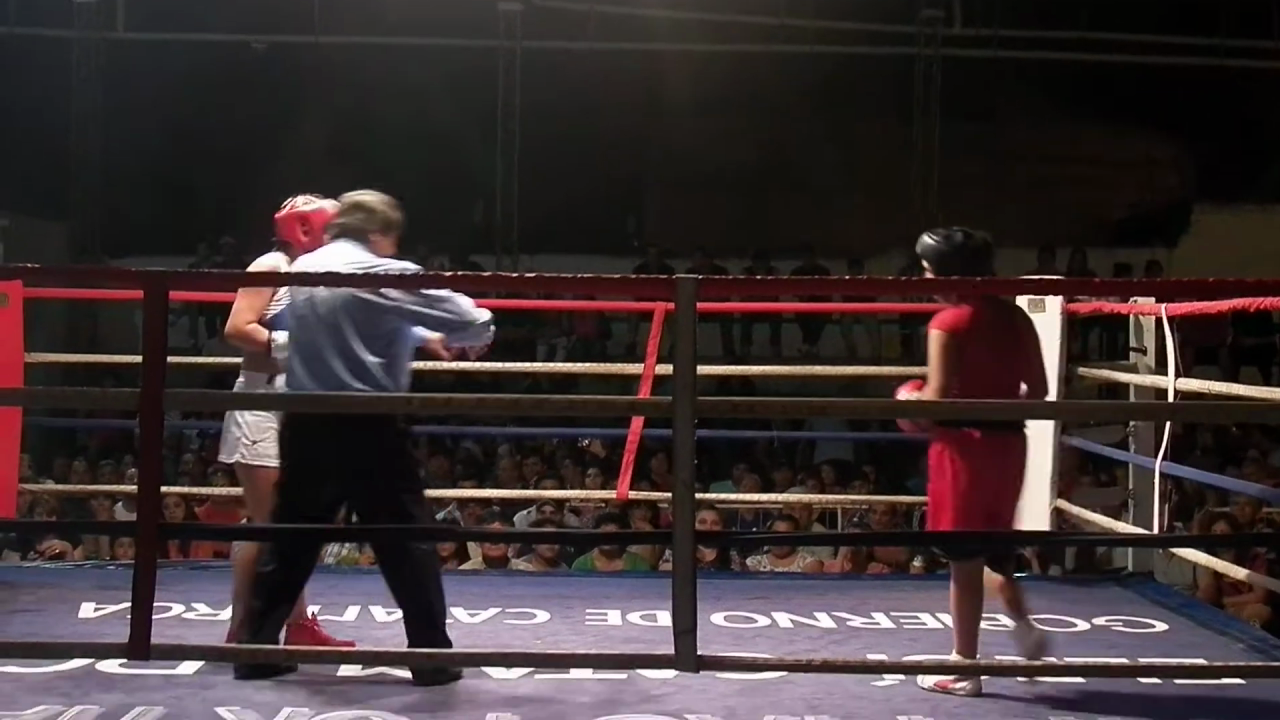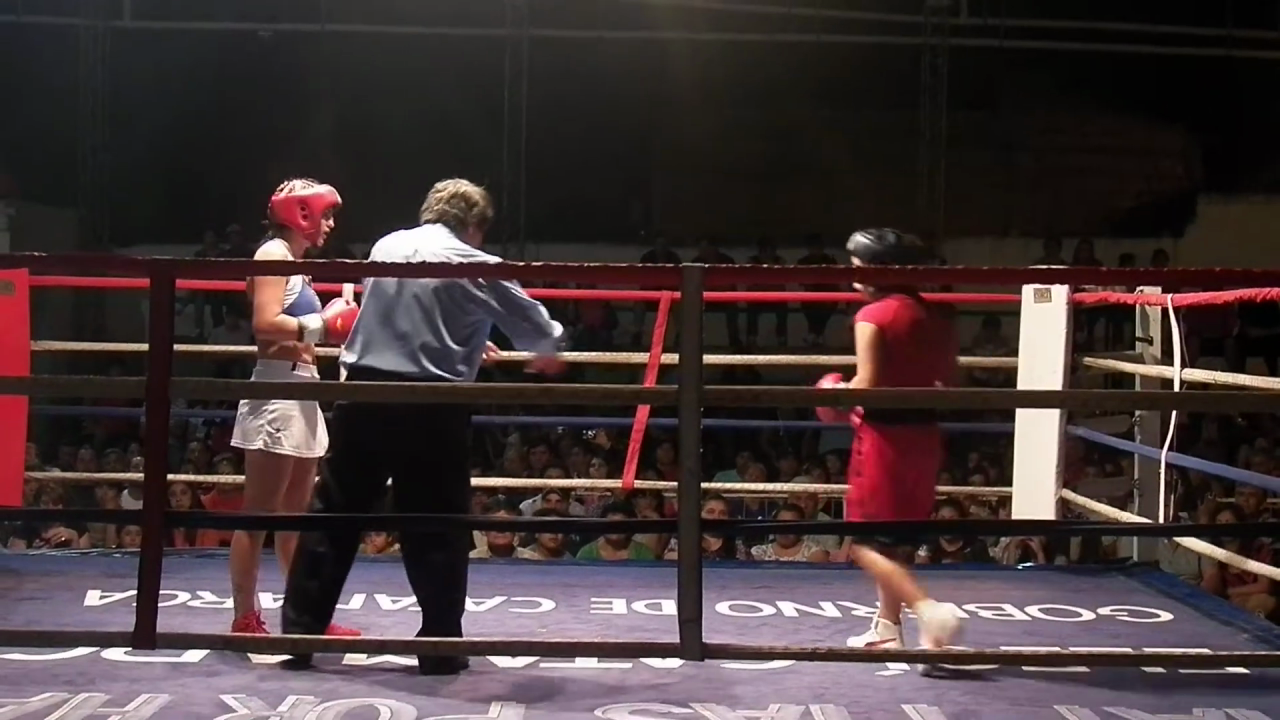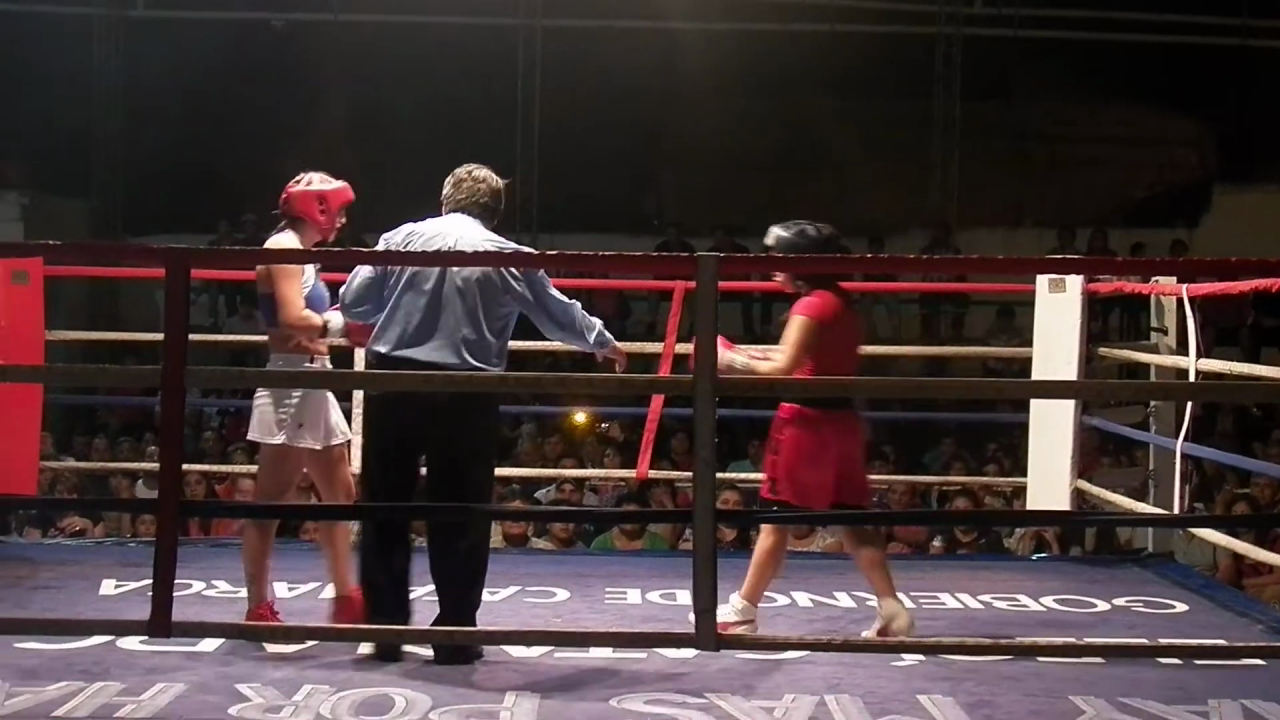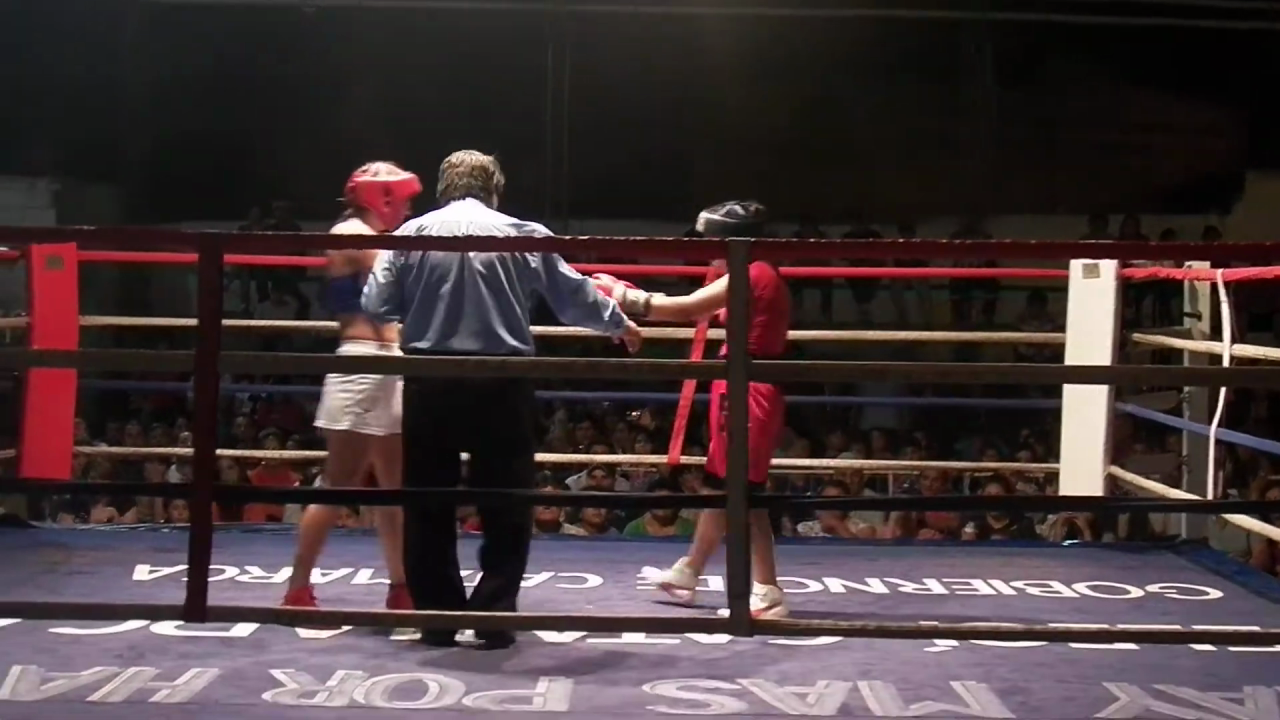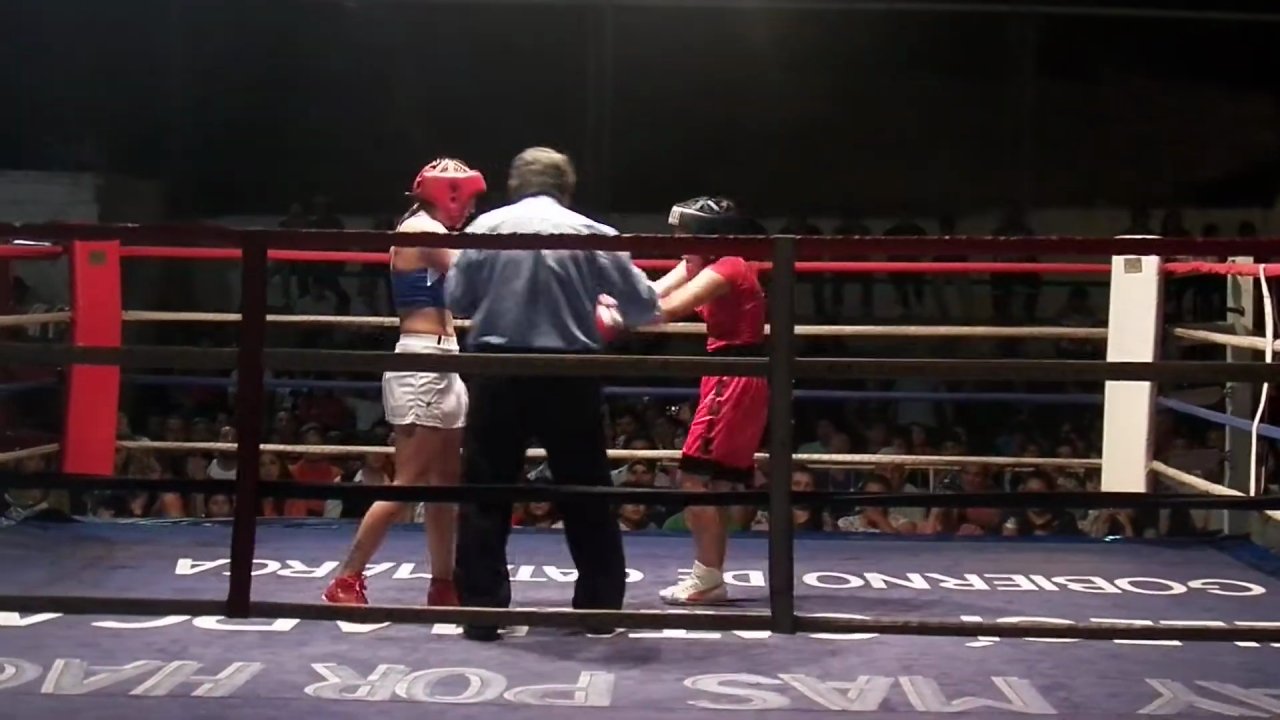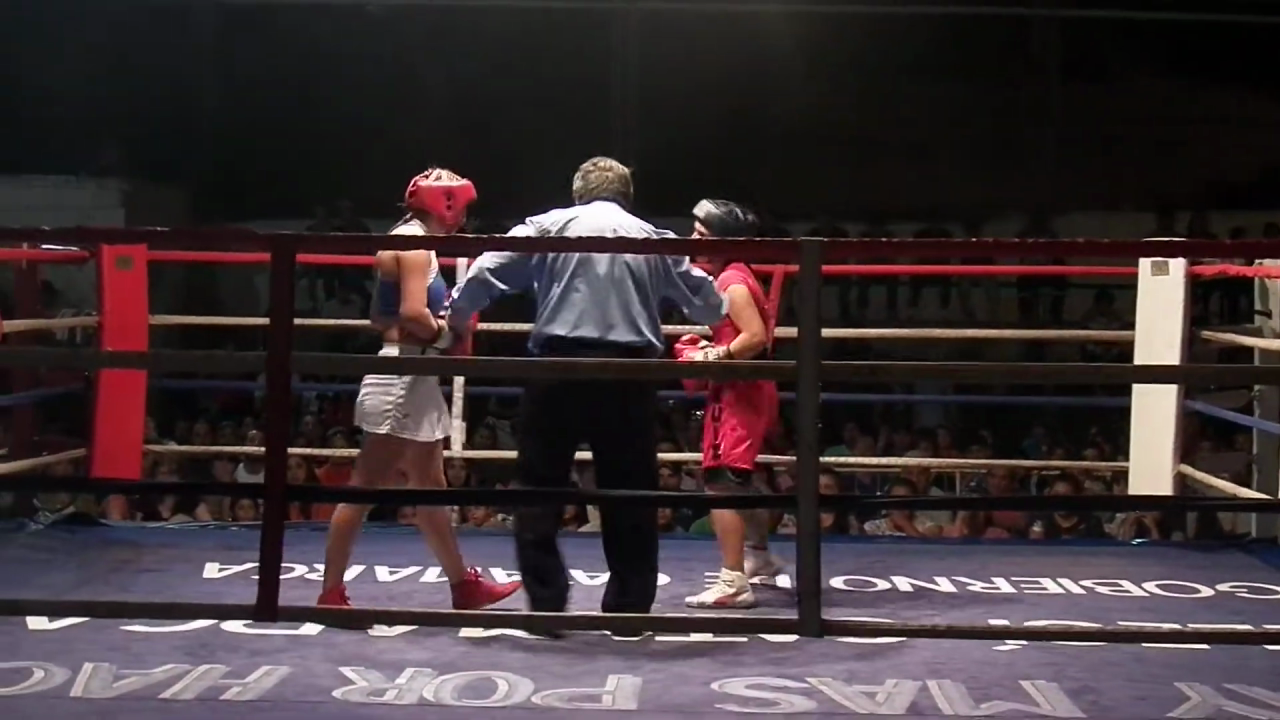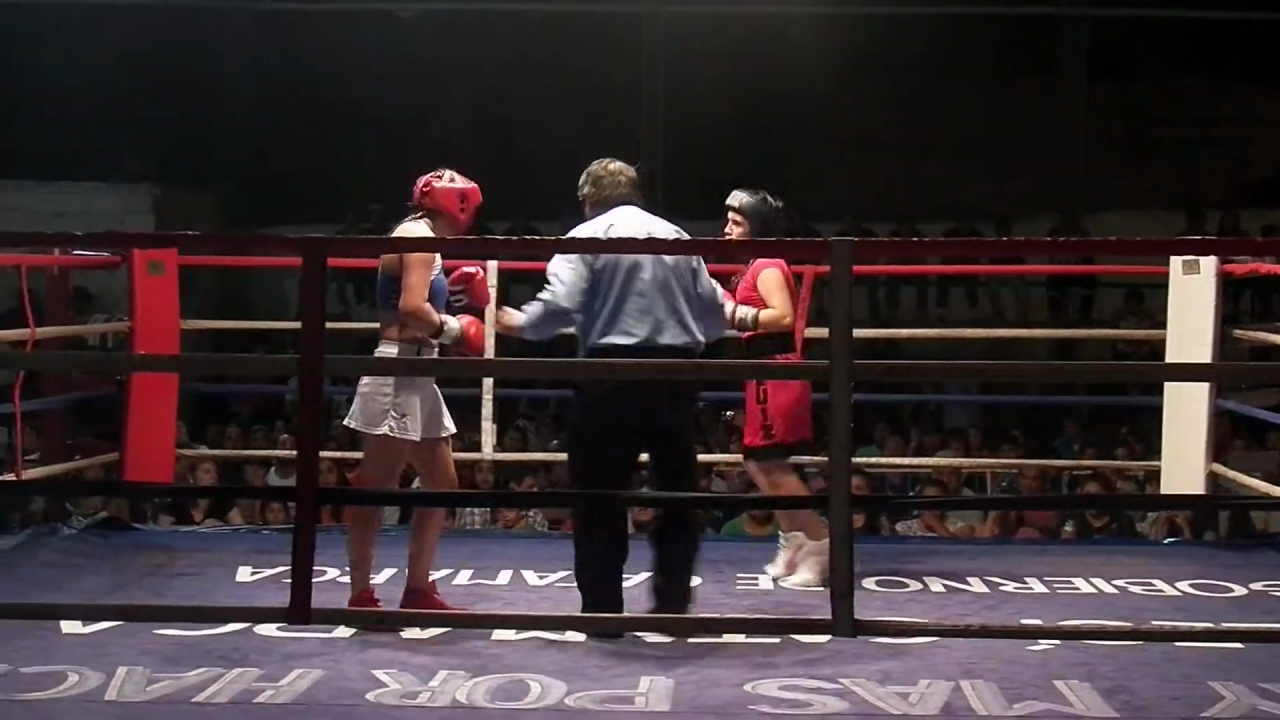
dt=0.4s
person 1, frame 1
left shoulder: (303, 269)
right shoulder: (384, 275)
right elbow: (471, 321)
left wrist: (423, 336)
right wrist: (475, 334)
left hip: (307, 423)
right hip: (368, 426)
left knee: (291, 536)
right knee: (406, 537)
left ankle: (255, 645)
right ankle: (432, 653)
person 1, frame 2
left shoulder: (385, 247)
right shoulder: (476, 267)
right elbow: (540, 332)
right wrist: (547, 352)
left hip: (364, 396)
right hip: (430, 408)
left knee: (335, 514)
right knee: (439, 527)
left ankle: (300, 631)
right ankle: (441, 642)
person 1, frame 3
left shoulder: (400, 239)
right shoulder: (509, 259)
left elbow: (352, 304)
right elbow: (563, 317)
right wrist: (604, 344)
left hip: (393, 388)
right hip: (464, 399)
left knee: (385, 511)
right knee: (460, 518)
left ankle: (386, 629)
right ankle: (454, 633)
person 1, frame 4
left shoulder: (411, 234)
right shoulder: (524, 235)
left elbow: (376, 305)
right elbow: (575, 297)
right wrist: (620, 323)
left hip: (430, 382)
right hip: (500, 383)
left knee: (429, 504)
right knee: (505, 504)
left ankle: (437, 617)
right ankle: (493, 612)
person 1, frame 5
left shoulder: (484, 229)
right shoulder: (593, 235)
left elbow: (458, 301)
right elbow: (641, 305)
right wrist: (599, 308)
left hip: (499, 377)
right hip: (568, 380)
left knee: (486, 497)
right knee: (587, 498)
left ankle: (482, 611)
right ankle: (600, 606)
person 1, frame 6
left shoulder: (548, 226)
right shoulder: (654, 240)
left elbow: (486, 273)
right elbow: (704, 299)
left wrist: (457, 314)
right wrist: (719, 310)
left hip: (559, 371)
right hip: (628, 377)
left knee: (540, 489)
right knee: (629, 496)
left ankle: (546, 602)
right ankle: (629, 608)
person 1, frame 7
left shoulder: (586, 237)
right shoulder: (677, 239)
left elbow: (560, 304)
right elbow: (712, 306)
left wrist: (520, 322)
right wrist: (707, 333)
left hip: (612, 375)
right hip: (674, 375)
left knee: (598, 495)
right knee: (677, 490)
left ankle: (602, 608)
right ankle: (672, 599)
person 2, frame 1
right shoulder: (271, 267)
right elbow: (236, 329)
right wrist: (291, 344)
right hip: (261, 403)
right knee: (271, 526)
left ankle: (298, 624)
right ankle: (241, 630)
person 2, frame 2
left shoulder: (296, 265)
right shoulder: (274, 254)
left elbow: (302, 330)
right elbow: (265, 324)
left wrist: (336, 319)
right wrist: (321, 325)
left knee: (296, 513)
right knee: (260, 512)
right ankle: (244, 621)
person 2, frame 3
left shoulder: (300, 254)
right shoulder: (284, 247)
left elbow: (306, 320)
right elbow: (292, 320)
left wrist: (345, 320)
right wrist: (343, 324)
left hip: (313, 385)
right hip: (292, 385)
left knee: (339, 494)
right knee: (271, 501)
left ankle: (347, 600)
right ankle: (258, 611)
person 2, frame 4
left shoulder: (364, 239)
right shoulder: (353, 234)
left hip: (383, 370)
right hip: (362, 369)
left knee: (394, 486)
right knee: (338, 486)
left ankle: (402, 591)
right ankle: (297, 594)
person 2, frame 5
left shoulder: (420, 233)
right shoulder: (425, 230)
left hip: (434, 362)
left knee: (445, 480)
right knee: (409, 481)
left ankle: (444, 585)
right ankle: (347, 581)
person 2, frame 6
left shoulder: (408, 241)
right shoulder: (413, 243)
left elbow: (381, 317)
right elbow: (413, 314)
left wrist: (434, 331)
right wrist: (442, 334)
left hip: (410, 374)
right hip: (402, 374)
left knee: (432, 489)
right knee: (368, 487)
left ankle: (465, 585)
right ankle: (331, 594)
person 2, frame 7
left shoulder: (417, 238)
right shoulder: (419, 237)
right elbow: (411, 308)
left wrist: (451, 301)
right wrist: (453, 331)
left hip: (414, 375)
right hip: (398, 374)
left knee: (443, 484)
right knee: (376, 490)
left ankle: (418, 591)
right ankle: (361, 596)
person 3, frame 1
left shoulder: (947, 322)
right shoulder: (1016, 317)
left elbow: (937, 397)
right elbow: (1038, 390)
left wrist: (909, 406)
left hip: (964, 443)
right hip: (1008, 442)
left knee: (962, 559)
right knee: (992, 551)
left ankle: (964, 667)
right ankle: (1024, 629)
person 3, frame 2
left shoulder: (873, 317)
right shoulder: (933, 317)
left elbow: (866, 386)
right elbow: (948, 385)
left hip: (885, 435)
right hip: (924, 434)
left knee: (863, 543)
right knee: (893, 532)
left ankle: (931, 611)
right ankle: (886, 628)
person 3, frame 3
left shoulder: (809, 307)
right shoulder: (840, 302)
left elbow: (782, 367)
left wrist: (732, 360)
right wrist: (750, 357)
left hip: (806, 420)
right hip: (840, 418)
left knee: (775, 518)
right knee: (852, 521)
left ankle: (742, 610)
right ankle: (891, 611)
person 3, frame 4
left shoulder: (752, 276)
right shoulder: (759, 277)
left elbow: (687, 308)
right elbow: (703, 310)
left wrist: (626, 297)
right wrist: (633, 295)
left hip: (746, 388)
right hip: (746, 388)
right knee: (718, 488)
left ankle: (767, 595)
right ankle: (686, 575)
person 3, frame 5
left shoulder: (727, 271)
right shoulder: (700, 266)
left elbow: (669, 308)
right elbow: (651, 293)
left hip: (736, 379)
right hip: (728, 378)
left knee: (695, 473)
right knee: (714, 479)
left ankle: (708, 577)
right ankle: (709, 574)
person 3, frame 6
left shoulder: (731, 281)
right shoulder: (730, 275)
left elbow: (756, 337)
left wrist: (709, 358)
right wrist: (702, 347)
left hip: (740, 388)
right hip: (743, 385)
left knee: (721, 482)
right knee: (734, 480)
left ankle: (733, 583)
right ankle: (759, 554)
person 3, frame 7
left shoulder: (766, 267)
right shoulder: (756, 266)
left elbow: (783, 317)
left wrist: (732, 312)
right wrist: (730, 312)
left knee: (770, 462)
right knee: (758, 462)
left ankle: (816, 546)
right ankle: (794, 545)
